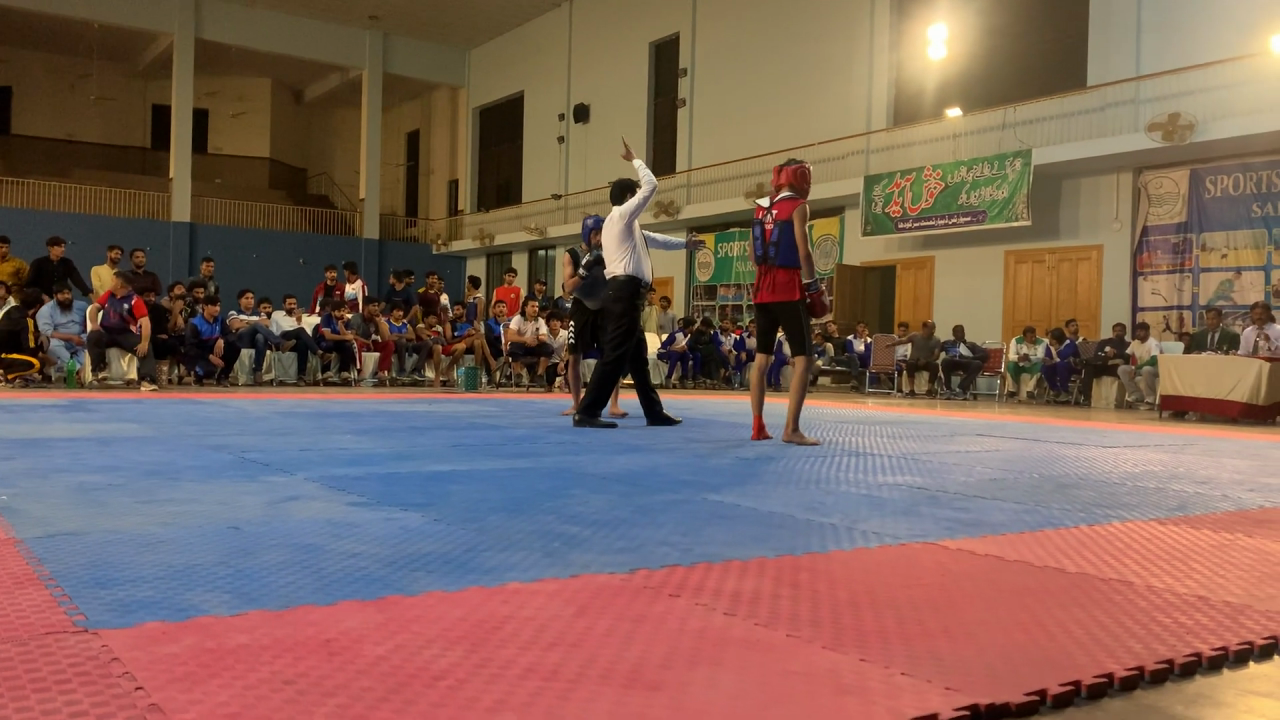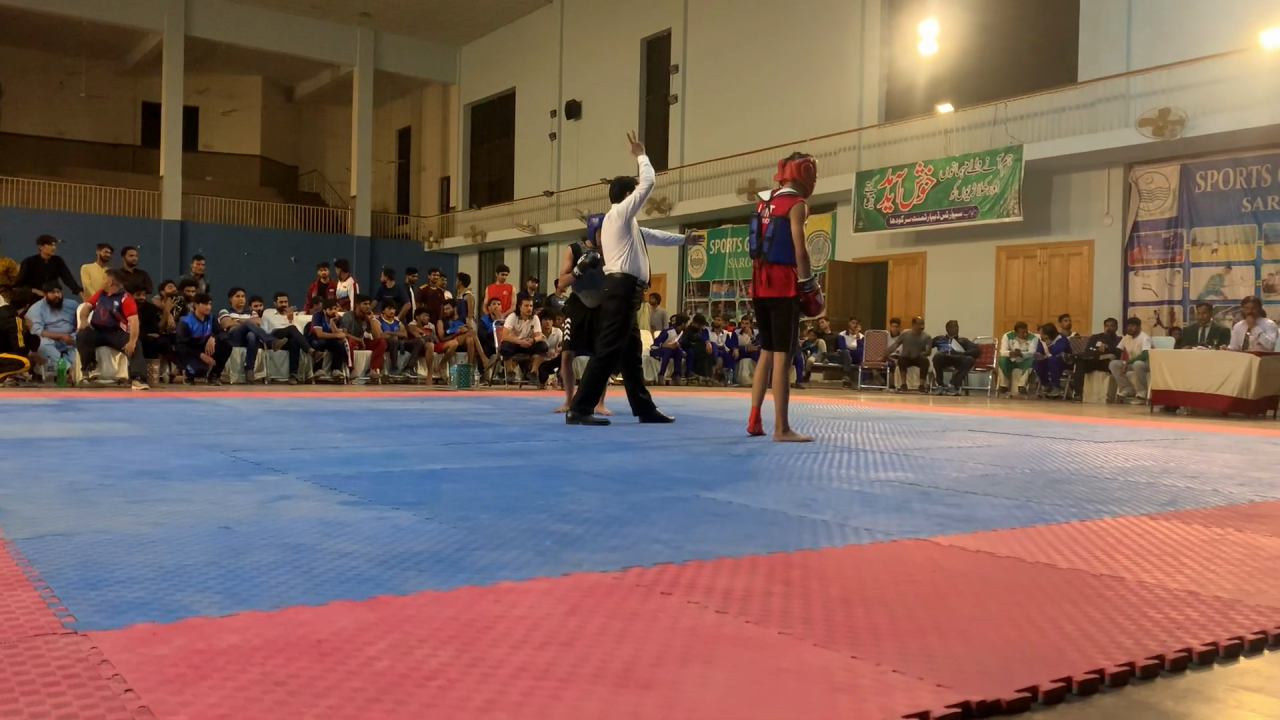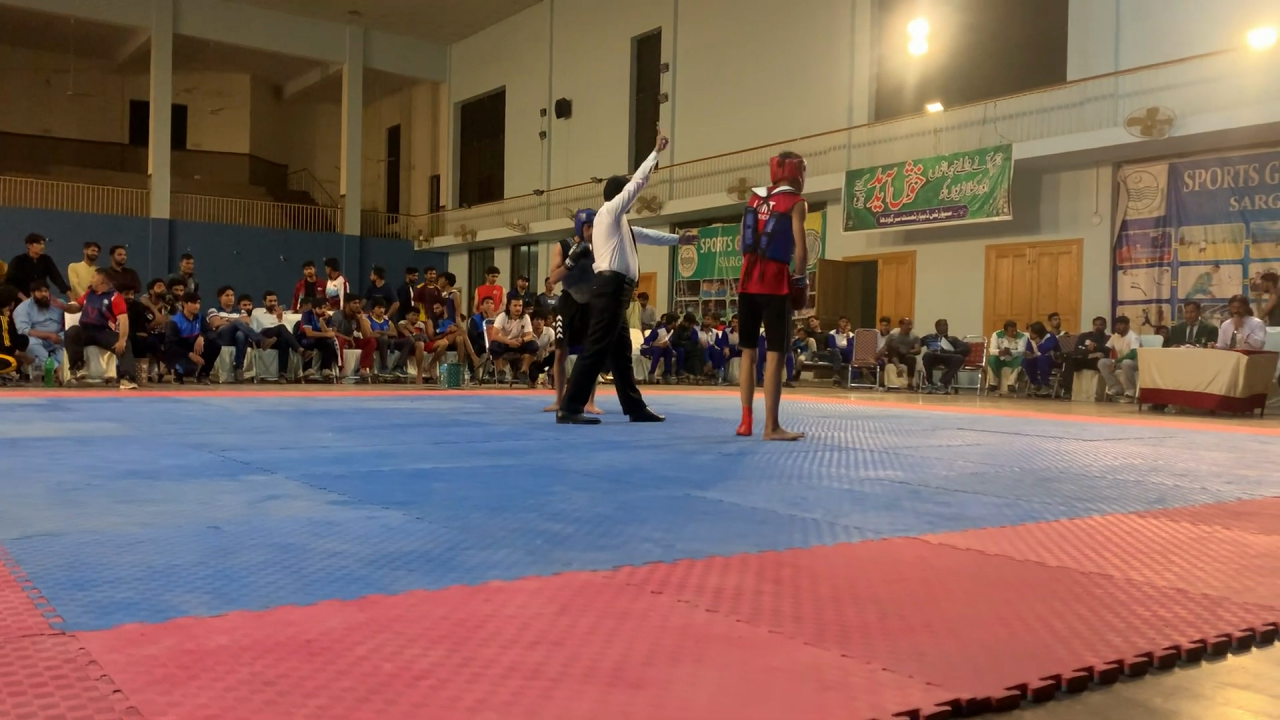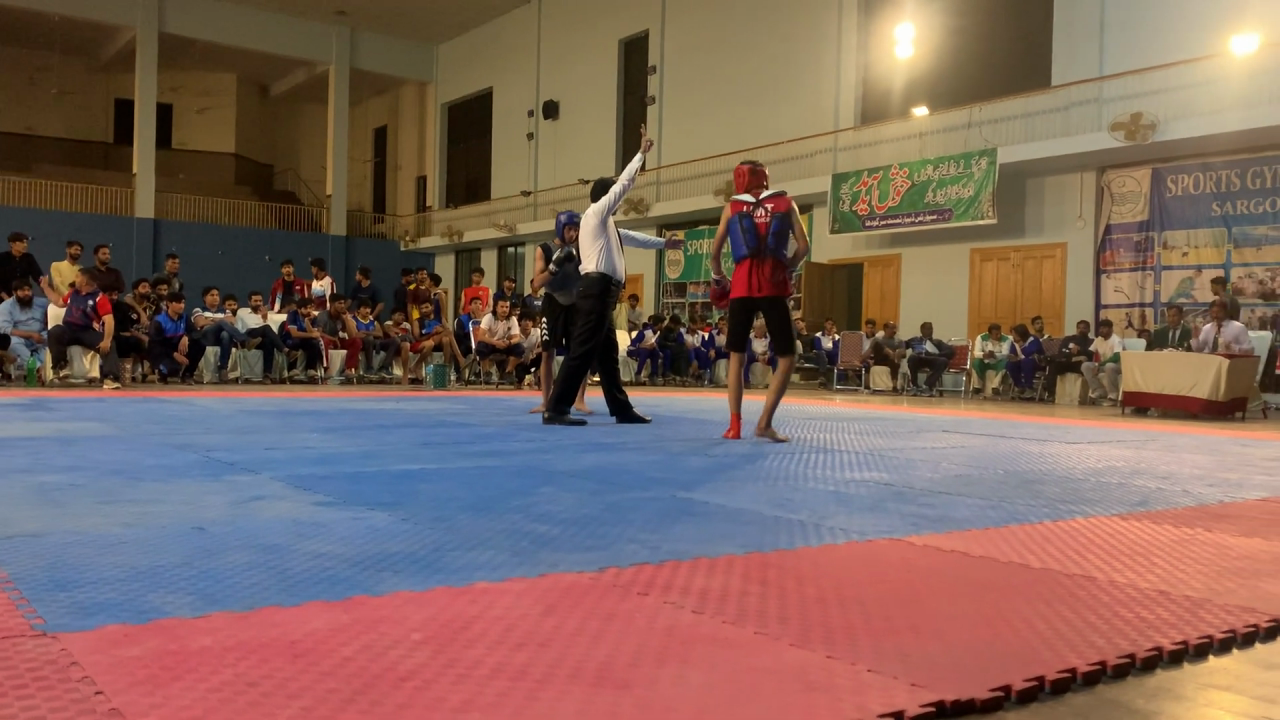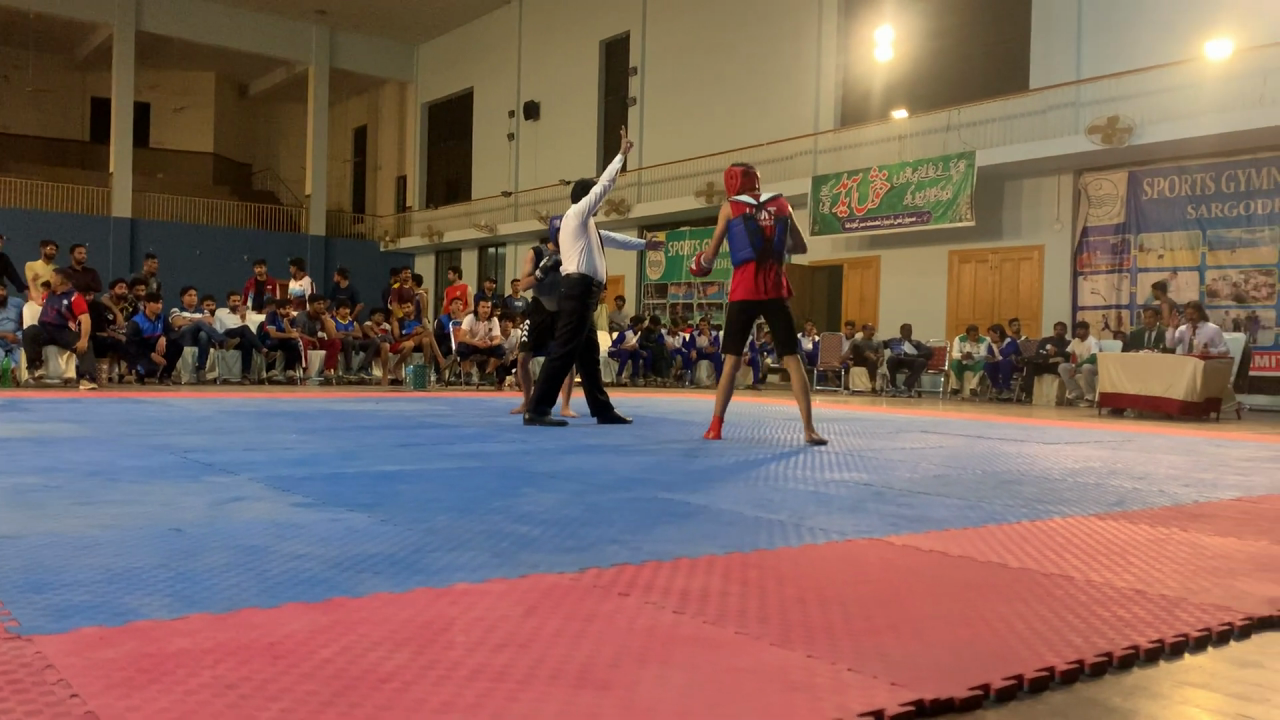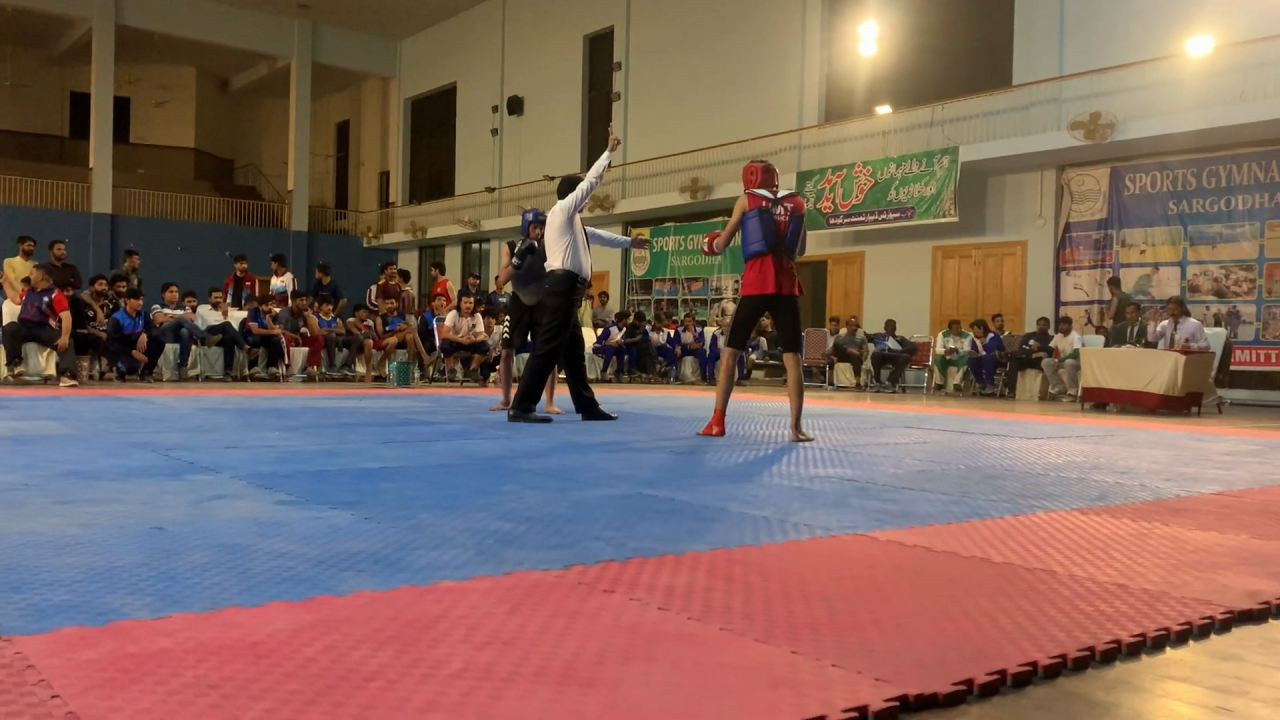
dt=0.3s
person 1, frame 1
left shoulder: (624, 224)
right shoulder: (622, 214)
left elbow: (652, 239)
right elbow: (650, 186)
left wrist: (685, 244)
right wrist: (635, 160)
left hip: (623, 292)
right hip: (626, 291)
left knee: (637, 354)
right knee: (616, 354)
left ankle: (653, 410)
right ankle: (586, 412)
person 1, frame 2
left shoulder: (625, 222)
right shoulder: (620, 212)
left elbow: (652, 236)
right elbow: (647, 183)
left wrist: (684, 239)
right wrist: (641, 155)
left hip: (624, 290)
right hip: (623, 289)
left knee: (631, 352)
right knee: (609, 351)
left ankle: (645, 409)
right ankle: (579, 409)
person 1, frame 3
left shoulder: (618, 222)
right shoulder: (610, 210)
left elbow: (644, 234)
right elbow: (638, 181)
left wrist: (678, 239)
right wrist: (656, 152)
left hip: (614, 289)
right hip: (611, 287)
left knee: (620, 351)
right knee: (596, 349)
left ankle: (635, 407)
right ankle: (569, 409)
person 1, frame 4
left shoulder: (605, 223)
right shoulder: (596, 212)
left elbow: (630, 237)
right elbow: (623, 183)
left wrist: (663, 243)
right wrist: (641, 153)
left hip: (600, 290)
right hip: (597, 289)
left knee: (607, 352)
right knee: (582, 350)
left ankle: (622, 409)
right ankle: (555, 409)
person 1, frame 5
left shoulder: (585, 224)
right shoulder: (577, 214)
left elbow: (612, 239)
right elbow: (604, 184)
left wrist: (644, 244)
right wrist: (622, 154)
left hip: (581, 291)
right hip: (579, 289)
left knee: (589, 354)
right knee: (564, 351)
left ankle: (602, 410)
right ankle: (536, 410)
person 1, frame 6
left shoulder: (570, 220)
right shoulder: (563, 209)
left elbow: (596, 235)
right elbow: (591, 180)
left wrist: (630, 242)
right wrist: (609, 151)
left hip: (565, 288)
right hip: (562, 286)
left knee: (573, 350)
right knee: (548, 348)
left ankle: (587, 406)
right ankle: (520, 407)
person 2, frame 1
left shoulder: (761, 208)
right shoulder: (798, 206)
right elbow: (803, 252)
right wrist: (813, 285)
left hip: (763, 288)
right hip: (788, 288)
left knee: (762, 358)
right knee: (803, 359)
left ankle: (758, 427)
right ankle: (791, 428)
person 2, frame 2
left shoulder: (764, 201)
right shoulder: (797, 204)
right elbow: (799, 250)
right wrist: (808, 284)
left hip: (760, 281)
right hip: (783, 284)
left knee: (767, 352)
right knee: (783, 356)
left ankle: (754, 419)
right ankle: (781, 428)
person 2, frame 3
left shoulder: (755, 198)
right shoulder: (796, 202)
right elbow: (800, 249)
right wrist: (800, 280)
left hip: (748, 279)
right hip: (775, 281)
left knee: (749, 352)
right knee: (774, 355)
left ankle: (746, 421)
right ankle: (771, 426)
person 2, frame 4
left shoulder: (732, 206)
right shoulder: (785, 203)
left elbow: (715, 251)
right elbow: (803, 246)
left wrist: (718, 278)
left hip: (742, 285)
right hip: (774, 285)
left knee: (737, 357)
right knee: (786, 357)
left ankle: (734, 425)
right ankle: (764, 422)
person 2, frame 5
left shoulder: (729, 207)
right shoulder: (781, 205)
left elbow: (711, 253)
right elbow: (801, 247)
left wrist: (703, 264)
left hip: (743, 288)
right hip: (775, 289)
left knee: (732, 359)
right knee: (792, 358)
left ankle: (715, 426)
right ankle: (808, 428)
person 2, frame 6
left shoulder: (747, 200)
right shoulder: (797, 203)
left elbow: (722, 242)
left wrist: (711, 243)
left hip: (756, 283)
right hip: (786, 284)
left knee: (732, 351)
right knee: (792, 357)
left ankle: (717, 421)
right ankle: (795, 427)
person 3, frame 1
right shoulder: (571, 255)
right elbow: (568, 288)
right wrist: (586, 269)
left hip: (604, 309)
right hip: (581, 309)
right knee: (574, 359)
left ankle: (614, 405)
right ankle: (576, 404)
person 3, frame 2
right shoulder: (573, 250)
right elbow: (561, 283)
right wrist: (581, 268)
left hip: (601, 307)
right hip: (577, 306)
right knee: (567, 354)
left ankle: (600, 403)
right ankle: (569, 400)
person 3, frame 3
right shoulder: (562, 247)
right elbow: (553, 279)
right wrist: (572, 260)
left hip: (592, 304)
right hip: (569, 303)
right knee: (560, 353)
left ankle: (589, 402)
right ankle: (560, 400)
person 3, frame 4
left shoulder: (580, 249)
right shoulder: (544, 250)
right elbow: (537, 284)
right wrist: (556, 265)
left hip: (576, 305)
right hip: (553, 305)
right knee: (547, 355)
left ankle: (580, 401)
right ankle: (546, 402)
person 3, frame 5
right shoulder: (536, 253)
right elbow: (523, 285)
right wrist: (542, 271)
right hip: (539, 309)
right knee: (523, 358)
left ankle: (565, 406)
right ankle: (527, 402)
person 3, frame 6
left shoulder: (547, 247)
right shoulder: (511, 247)
right elbow: (501, 280)
right hip: (518, 304)
right knee: (507, 353)
left ankle: (549, 403)
right ankle: (506, 399)
